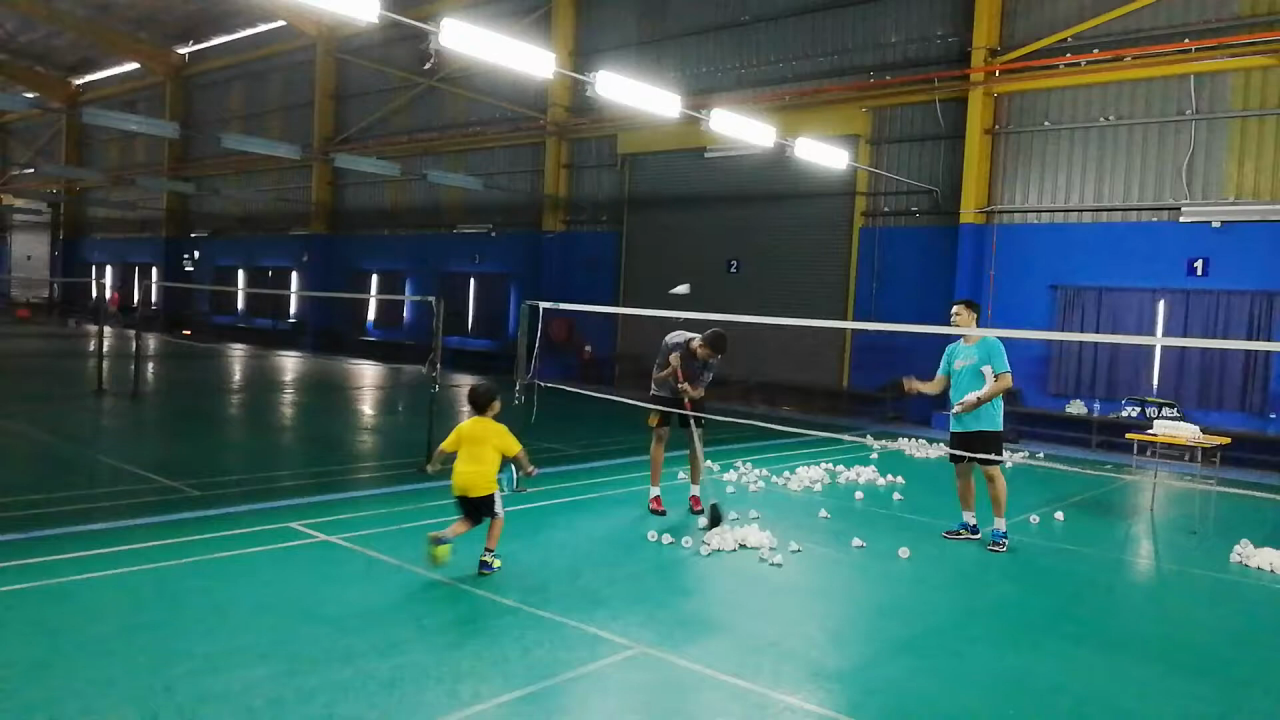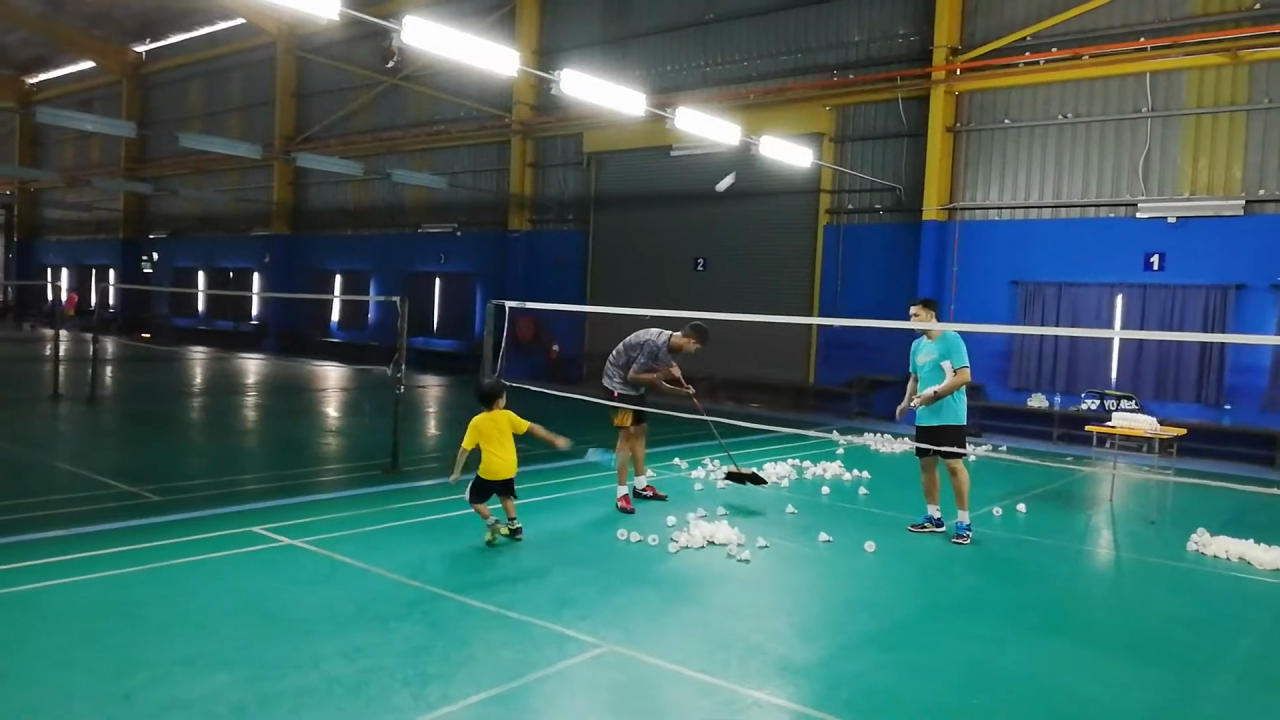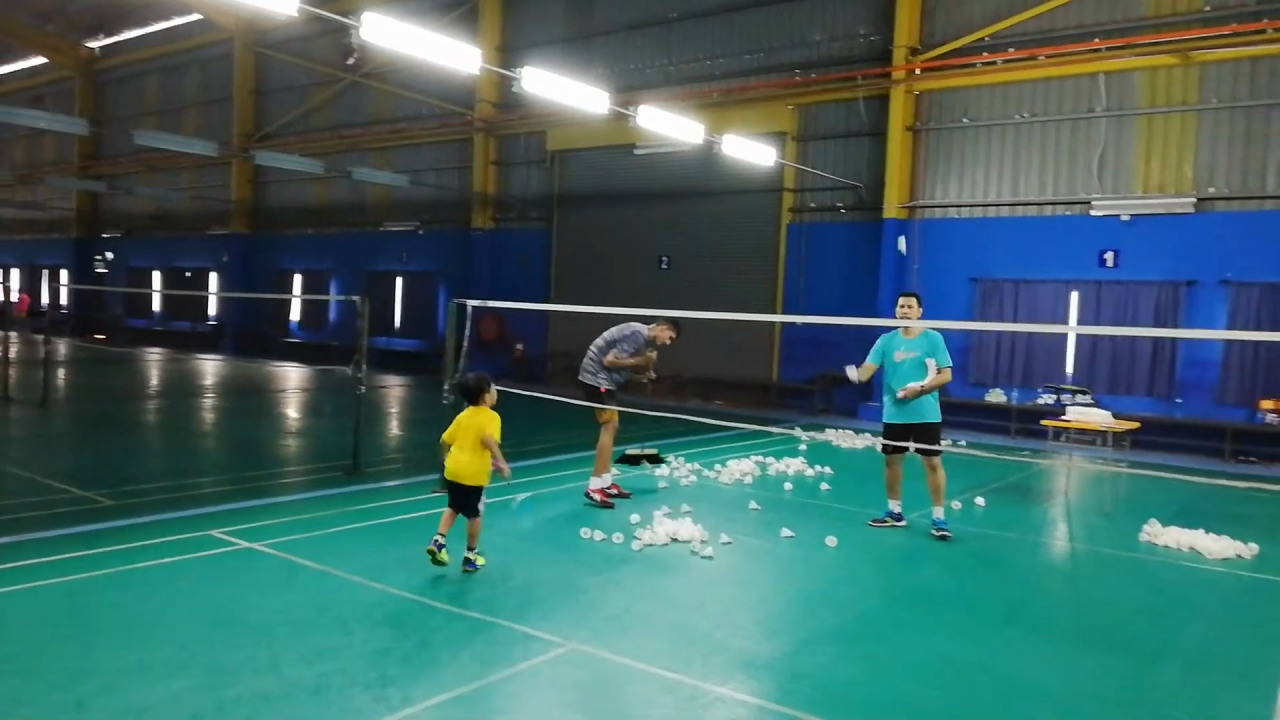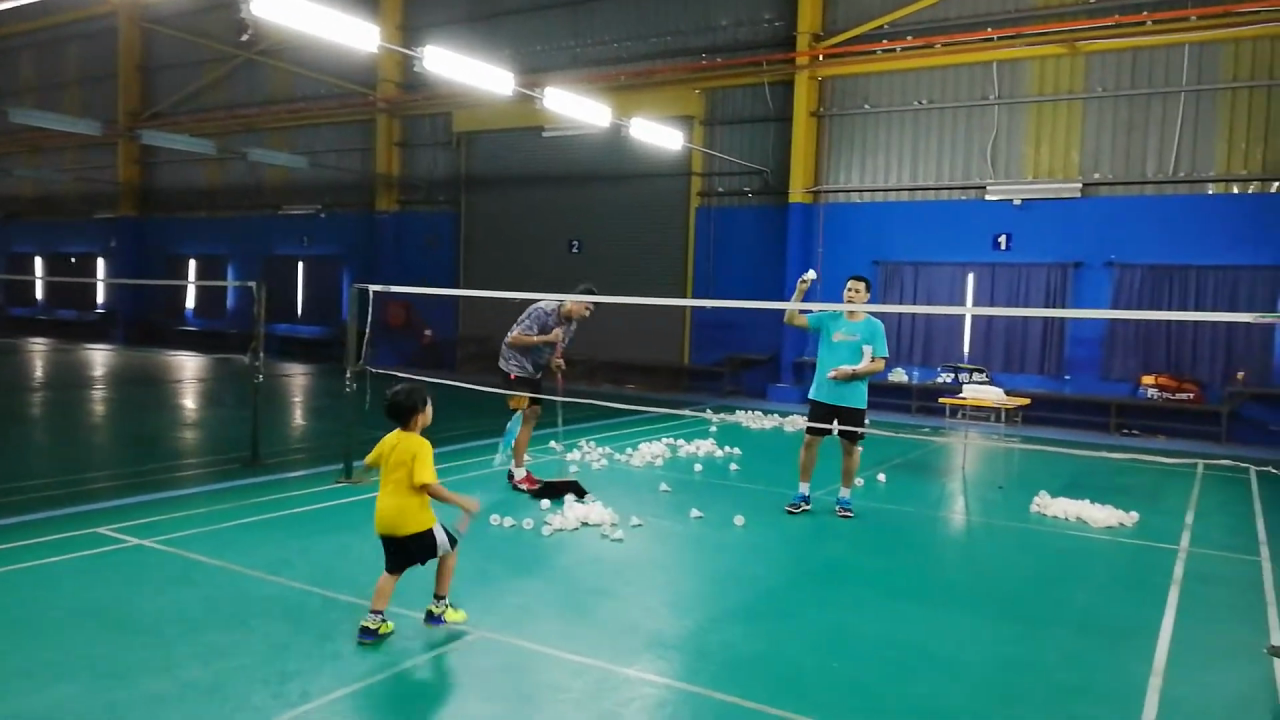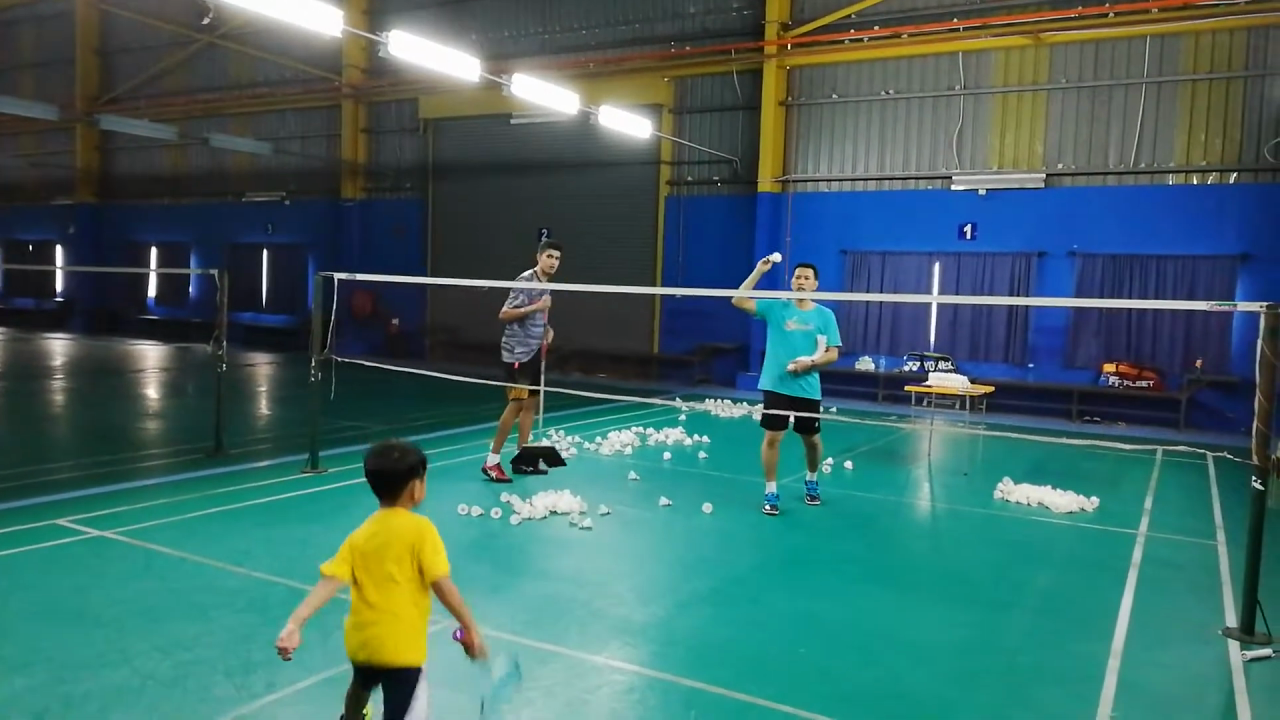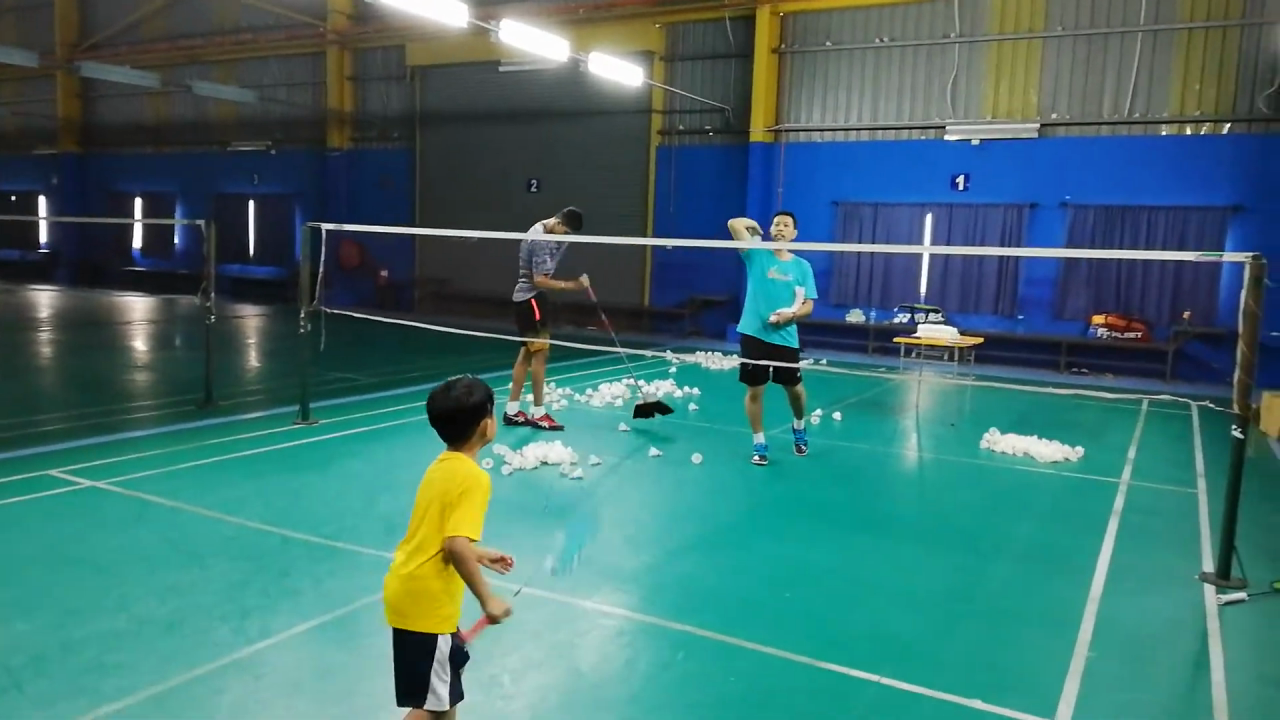
dt=0.7s
person 1, frame 1
left shoulder: (992, 344)
right shoulder: (952, 350)
left elbow: (1006, 381)
right elbow: (939, 384)
left wrist: (977, 401)
right wrist: (918, 387)
left hip: (986, 423)
right hip: (958, 424)
left knee: (992, 472)
right knee: (962, 471)
left ankle: (1000, 530)
right ankle: (969, 524)
person 1, frame 2
left shoulder: (952, 340)
right shoulder: (917, 345)
left elbow: (964, 376)
left wrist: (934, 394)
right wrist: (907, 401)
left hip: (949, 416)
right hip: (924, 417)
left knee: (954, 465)
right knee: (927, 464)
left ankle: (964, 522)
right ankle: (934, 517)
person 1, frame 3
left shoulder: (933, 339)
right shoulder: (887, 340)
left elbow: (946, 375)
right elbow: (867, 370)
left wrist: (920, 389)
right wrist: (856, 374)
left hip: (926, 414)
right hip: (894, 414)
left knee: (932, 462)
right knee: (892, 460)
left ankle: (939, 518)
right ankle: (894, 512)
person 1, frame 4
left shoulder: (874, 326)
right shoulder: (828, 319)
left elbow: (879, 364)
right elbow: (791, 320)
left wrist: (852, 372)
right wrist: (799, 293)
left hip: (853, 399)
right hip: (821, 394)
left knee: (850, 447)
right knee: (810, 441)
left ankle: (844, 498)
right ankle: (803, 495)
person 1, frame 5
left shoulder: (825, 315)
right shoulder: (775, 307)
left elbow: (833, 354)
right elbow: (739, 300)
left wrist: (810, 363)
right wrist: (758, 271)
left hip: (808, 388)
right hip: (775, 385)
left knee: (811, 439)
right knee: (772, 437)
left ankle: (811, 480)
right ankle: (771, 493)
person 1, frame 6
left shoulder: (802, 266)
right shoulder: (757, 255)
left elbow: (809, 305)
right elbow: (733, 225)
left wrist: (791, 314)
right wrist: (754, 225)
left hip: (786, 338)
right hip: (754, 334)
left knee: (794, 389)
right knee: (755, 390)
left ankle: (799, 429)
right ankle: (759, 443)
person 2, frame 1
left shoulder: (463, 427)
right shoulder: (498, 430)
left elbow: (442, 450)
right elbow: (518, 453)
left wrist: (433, 465)
right wrist: (526, 467)
left hip: (461, 484)
right hip: (483, 484)
left knee: (469, 521)
right knee: (497, 517)
left ankle: (442, 537)
right ankle: (487, 559)
person 2, frame 2
left shoulder: (476, 423)
right shoulder: (507, 416)
left elbow: (465, 449)
right elbow: (533, 429)
left wrist: (456, 472)
right wrist: (555, 439)
left hip: (489, 471)
right hip: (508, 469)
left knee: (474, 499)
right knee: (505, 495)
left ankle: (492, 523)
right ankle: (514, 526)
person 2, frame 3
left shoulder: (462, 416)
right shoulder: (491, 417)
left elbow: (446, 440)
right elbow: (489, 441)
left wrist: (451, 457)
right wrist: (501, 463)
left hip: (452, 470)
right hip: (473, 474)
left knee: (453, 507)
right knee: (475, 515)
left ankle: (439, 540)
right ankle: (470, 556)
person 2, frame 4
left shoulder: (388, 440)
right shoulder: (420, 446)
left elbow: (368, 465)
right elbow: (428, 486)
left wrist: (361, 474)
right wrist: (462, 502)
left hip: (386, 519)
right hip: (413, 521)
left knee: (393, 569)
right knee: (448, 550)
left ankle: (373, 621)
right ankle: (439, 607)
person 2, frame 5
left shoulder: (359, 536)
right shoulder: (421, 528)
left elbow: (327, 583)
right elbow: (441, 582)
left wrist: (294, 625)
right wrist: (471, 629)
left hip: (362, 643)
right hip: (402, 648)
left knee: (362, 684)
person 2, frame 6
left shoulder: (441, 466)
right shoulder: (473, 478)
right elbow: (456, 546)
left wrist: (481, 557)
right wrist: (487, 599)
left hip: (410, 592)
right hip: (424, 603)
left knee: (450, 673)
person 3, frame 1
left shoulder: (712, 357)
right shoulder: (672, 343)
left elbow: (700, 390)
right elbow: (657, 379)
left wrist: (691, 393)
right wrist: (672, 369)
left hip: (691, 393)
right hip: (664, 391)
right knee: (660, 435)
left ankle: (695, 494)
right ankle: (654, 494)
person 3, frame 2
left shoulder: (671, 347)
right shoulder: (654, 344)
left elbow: (654, 381)
right elbow: (632, 376)
left wrist: (678, 390)
right wrist: (662, 374)
left hip: (635, 387)
right hip: (619, 383)
left knee: (641, 430)
right knee: (627, 432)
left ankle: (641, 485)
right ankle: (622, 493)
person 3, frame 3
left shoulder: (644, 339)
right shoulder: (637, 335)
right elbow: (609, 360)
left wrist: (641, 375)
right wrist: (639, 361)
left hip: (604, 380)
right hip: (596, 377)
left knee: (610, 428)
right knee: (609, 427)
left ankle: (606, 483)
right ankle: (594, 487)
person 3, frame 4
left shoulder: (570, 325)
right shoulder: (542, 312)
left elbow: (553, 351)
right elbow: (514, 339)
left wrist: (555, 363)
right wrist: (547, 338)
left hip: (533, 369)
right hip: (515, 365)
left knee: (534, 412)
right knee: (522, 414)
left ankle: (516, 467)
right ankle: (519, 475)
person 3, frame 5
left shoulder: (546, 285)
right shoulder: (525, 281)
right elbow: (505, 315)
left wrist: (547, 329)
right wrist: (536, 307)
left hip: (534, 352)
right hip: (518, 351)
left knee: (531, 403)
right knee: (517, 404)
left ankle: (522, 459)
right ankle: (492, 461)
person 3, frame 6
left shoulder: (544, 232)
right shoulder: (540, 240)
right elbow: (540, 280)
right wrist: (573, 285)
left hip: (530, 298)
right hip: (530, 298)
left knee: (527, 352)
right knee: (540, 354)
left ankle: (512, 410)
right ankle: (538, 413)
